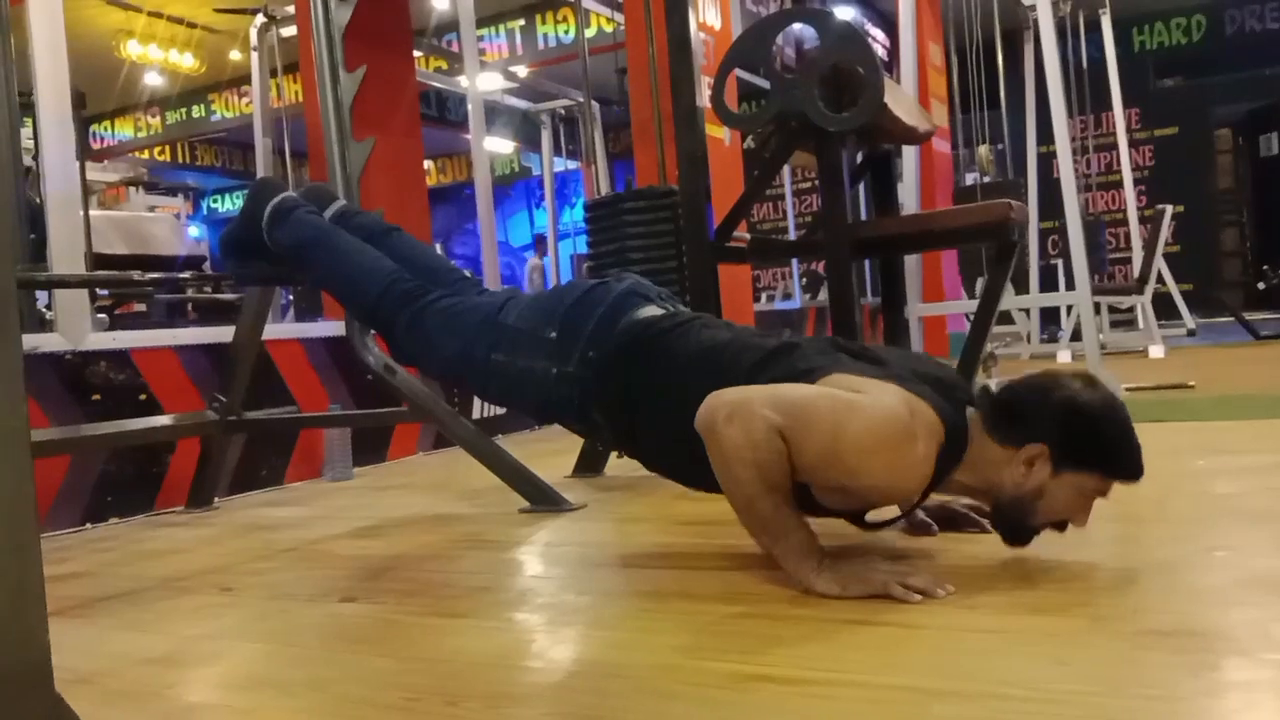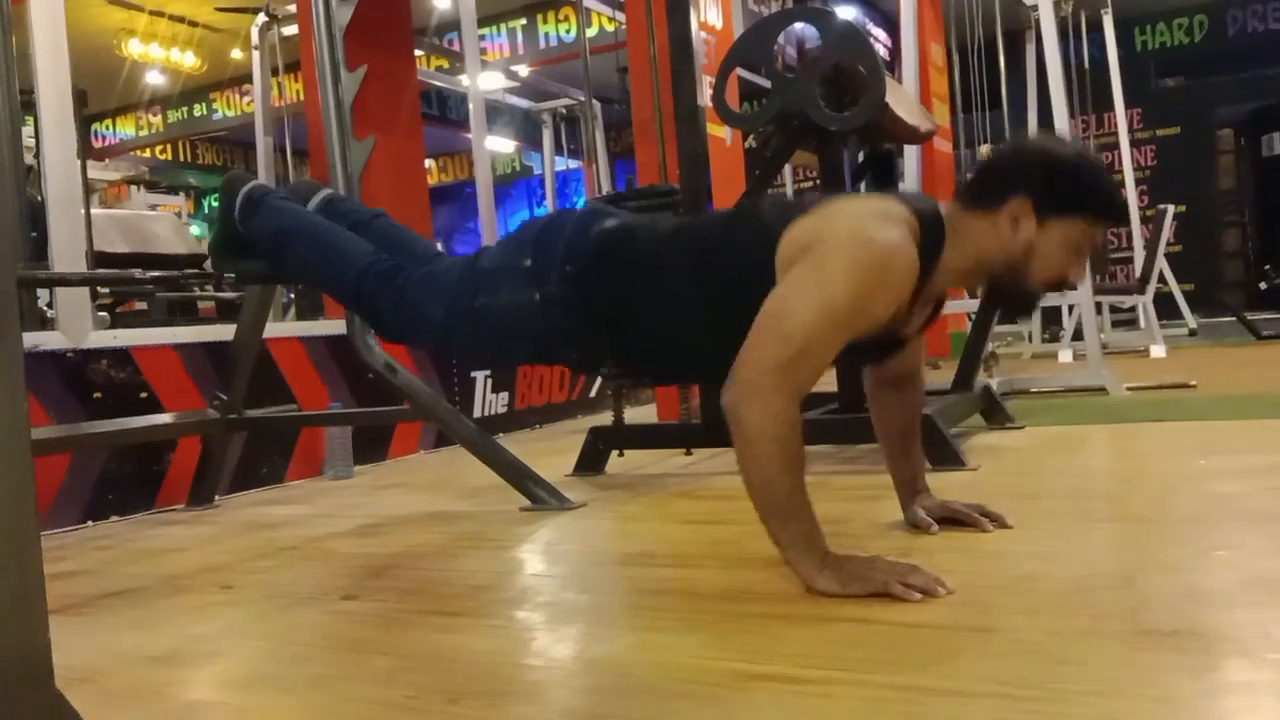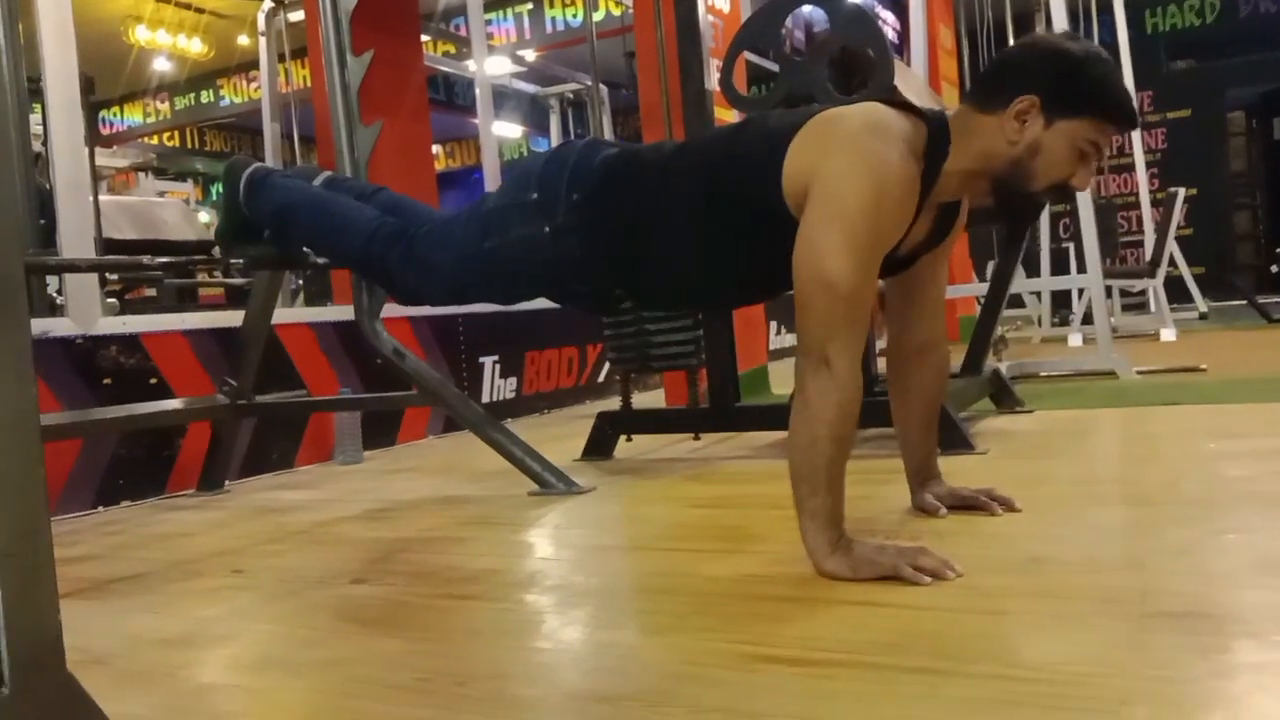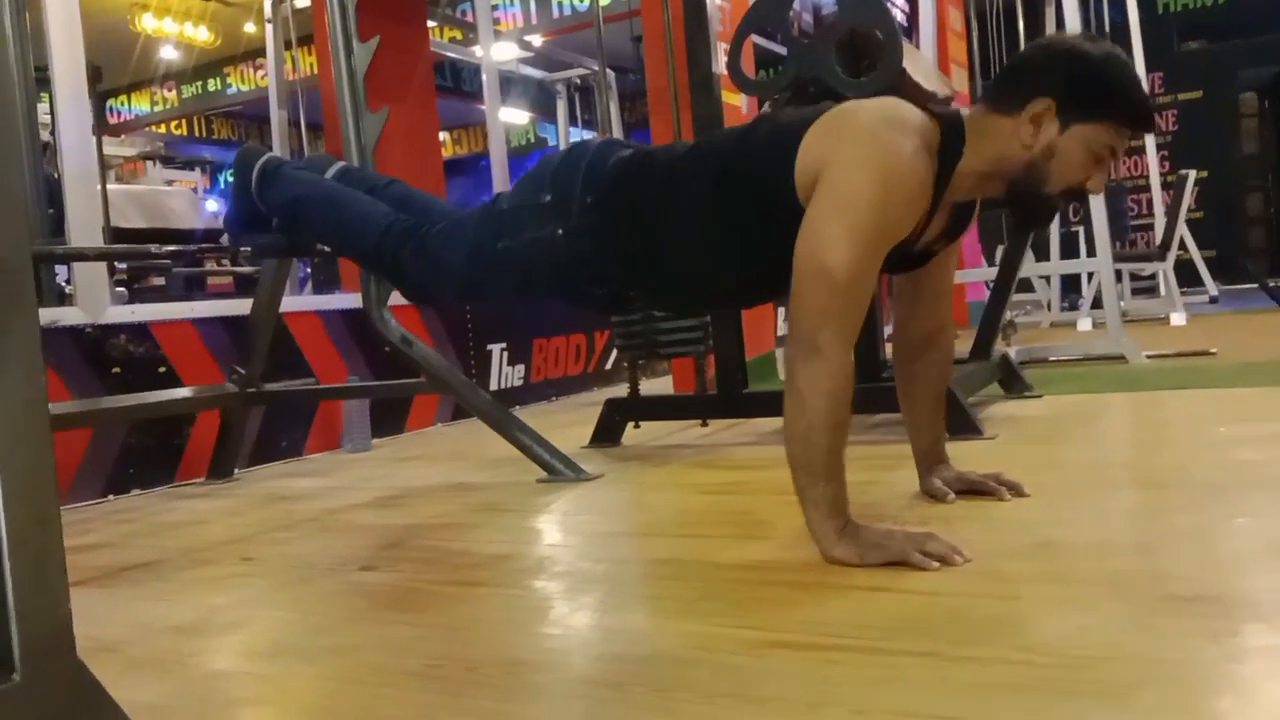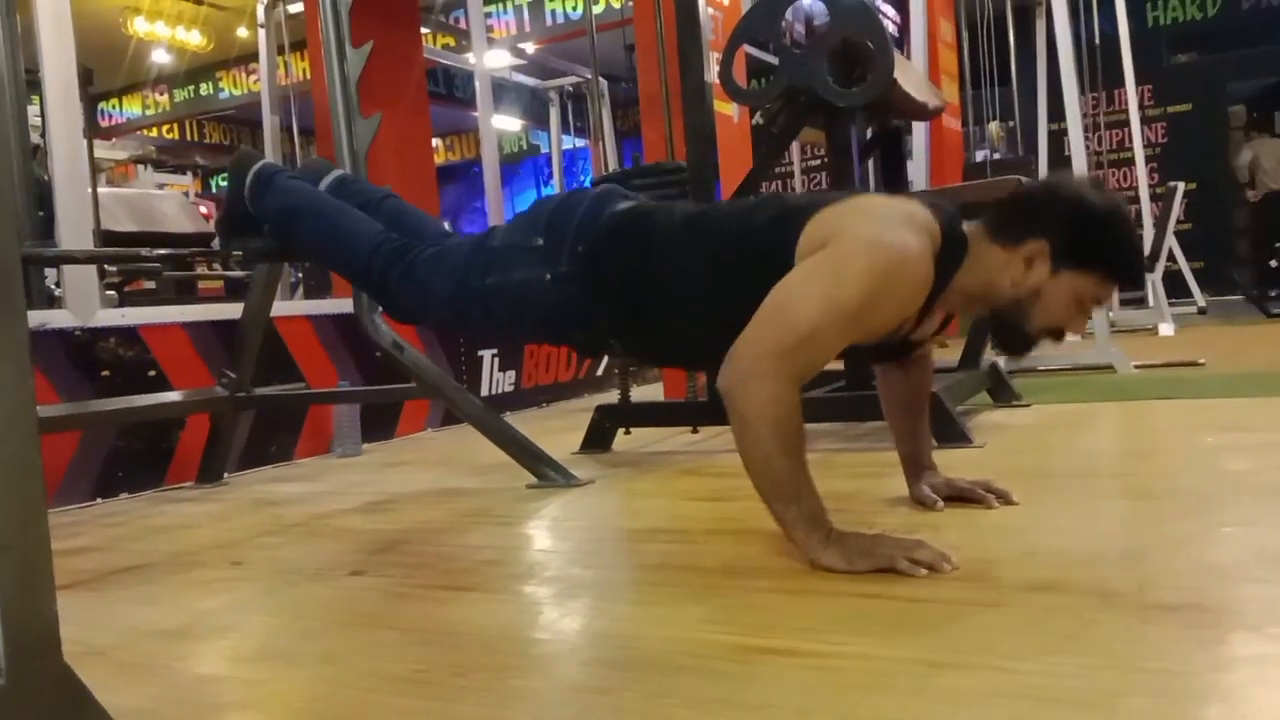
dt=0.4s
person 1, frame 1
left shoulder: (948, 407)
right shoulder: (904, 439)
right elbow: (730, 419)
left wrist: (909, 503)
right wrist: (814, 565)
left hip: (645, 327)
right hip: (596, 360)
left knee: (457, 299)
right knee: (415, 319)
left ankle: (328, 213)
right ankle: (277, 219)
person 1, frame 2
left shoulder: (931, 260)
right shoulder: (878, 253)
left elbow: (891, 374)
right elbow: (756, 395)
left wrist: (915, 498)
right wrist: (814, 561)
left hip: (623, 279)
right hip: (576, 281)
left knee: (429, 276)
right knee: (402, 298)
left ankle: (319, 206)
right ankle: (258, 213)
person 1, frame 3
left shoulder: (945, 189)
right shoulder: (877, 163)
left elbow: (918, 340)
right elbow: (828, 360)
left wrist: (923, 480)
right wrist: (829, 545)
left hip: (623, 244)
right hip: (578, 216)
left knee: (423, 252)
right knee: (407, 262)
left ankle: (319, 184)
right ankle: (262, 193)
person 1, frame 4
left shoulder: (956, 188)
right shoulder: (892, 161)
left elbow: (923, 330)
right elbow: (819, 346)
left wrist: (932, 465)
right wrist: (835, 531)
left hip: (635, 242)
right hip: (592, 216)
left knee: (437, 243)
right knee: (419, 257)
left ankle: (332, 173)
right ankle: (272, 182)
person 1, frame 5
left shoulder: (948, 267)
right shoulder: (898, 262)
left elbow: (904, 356)
right elbow: (752, 374)
left wrist: (920, 472)
right wrist: (821, 540)
left hip: (635, 251)
right hip: (587, 260)
left knee: (438, 262)
right knee: (410, 277)
left ankle: (328, 185)
right ankle: (265, 190)
